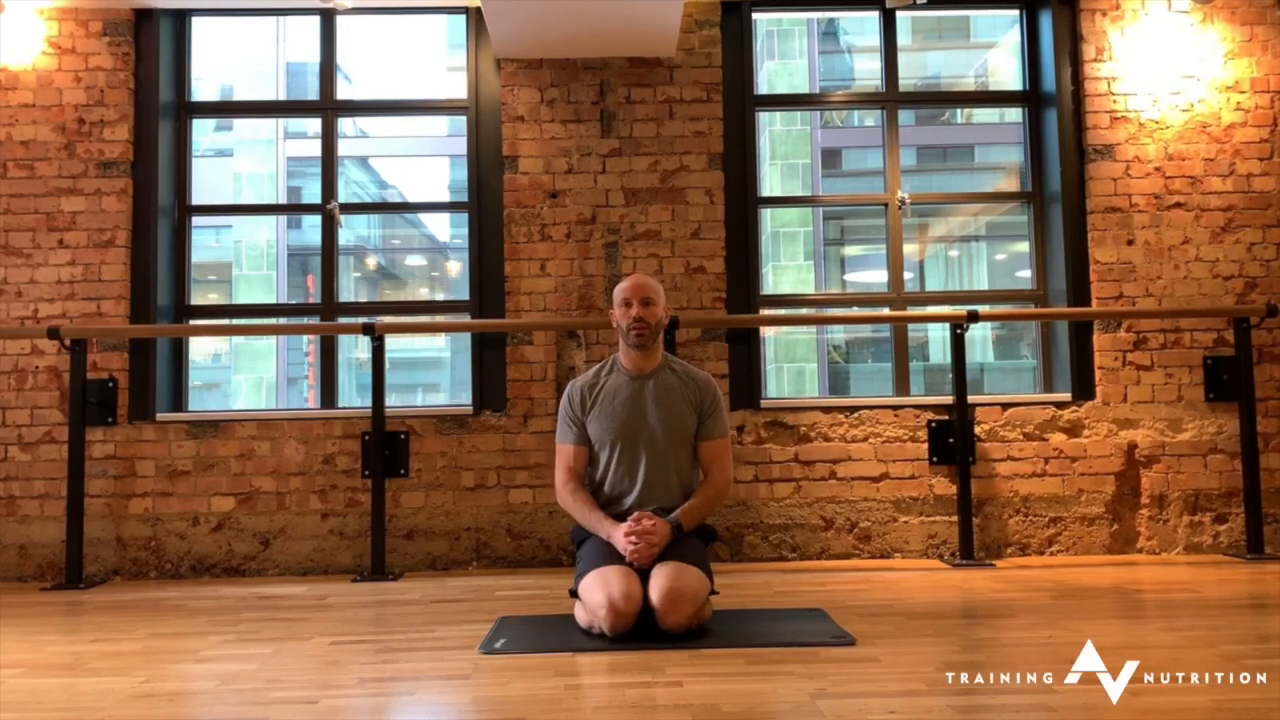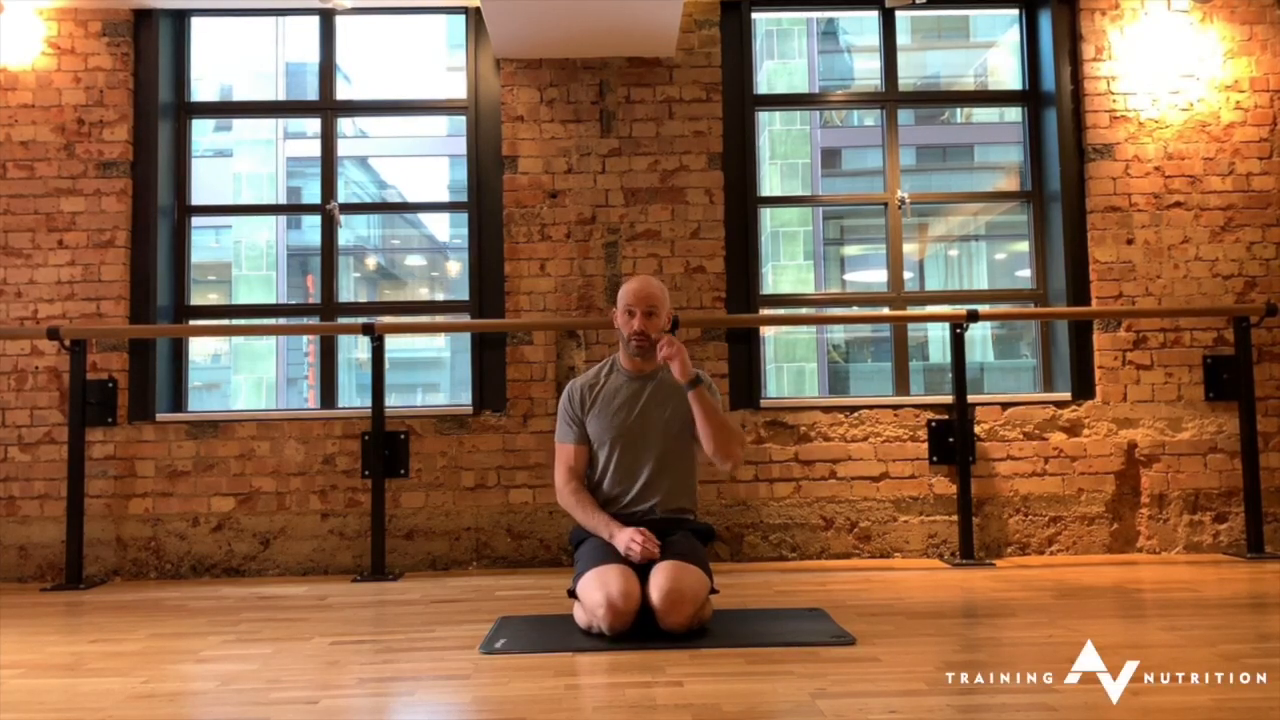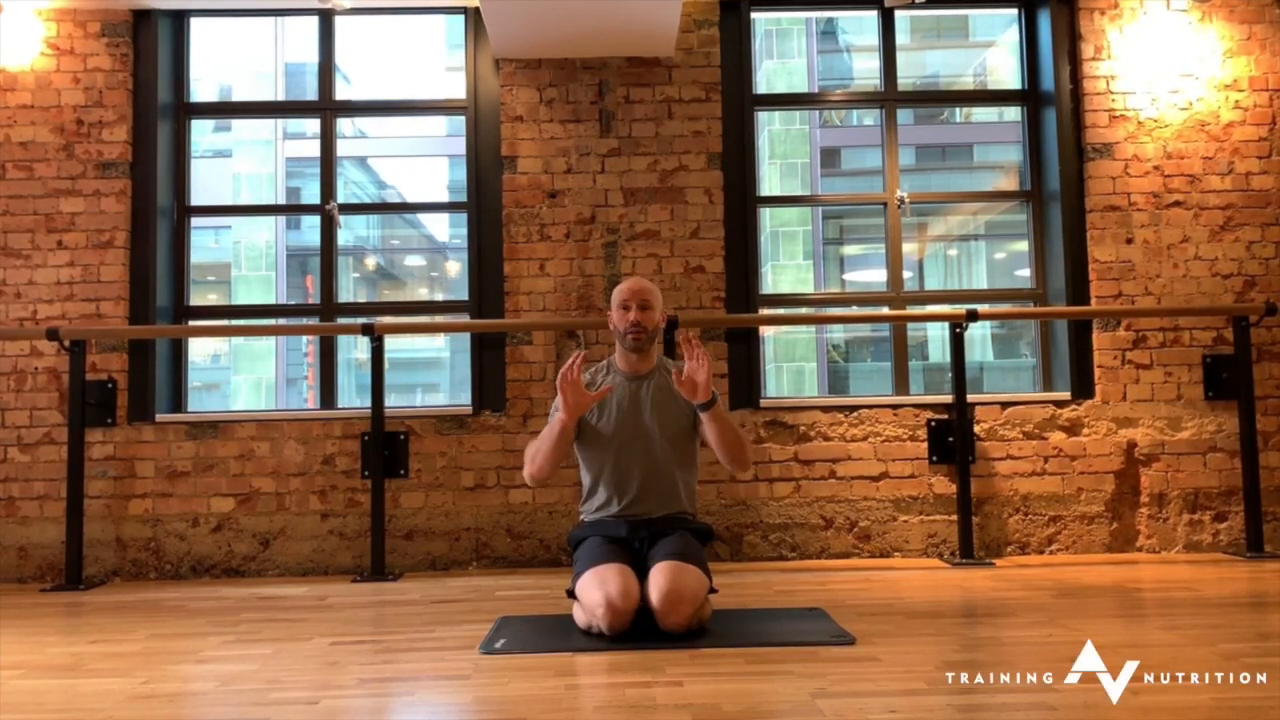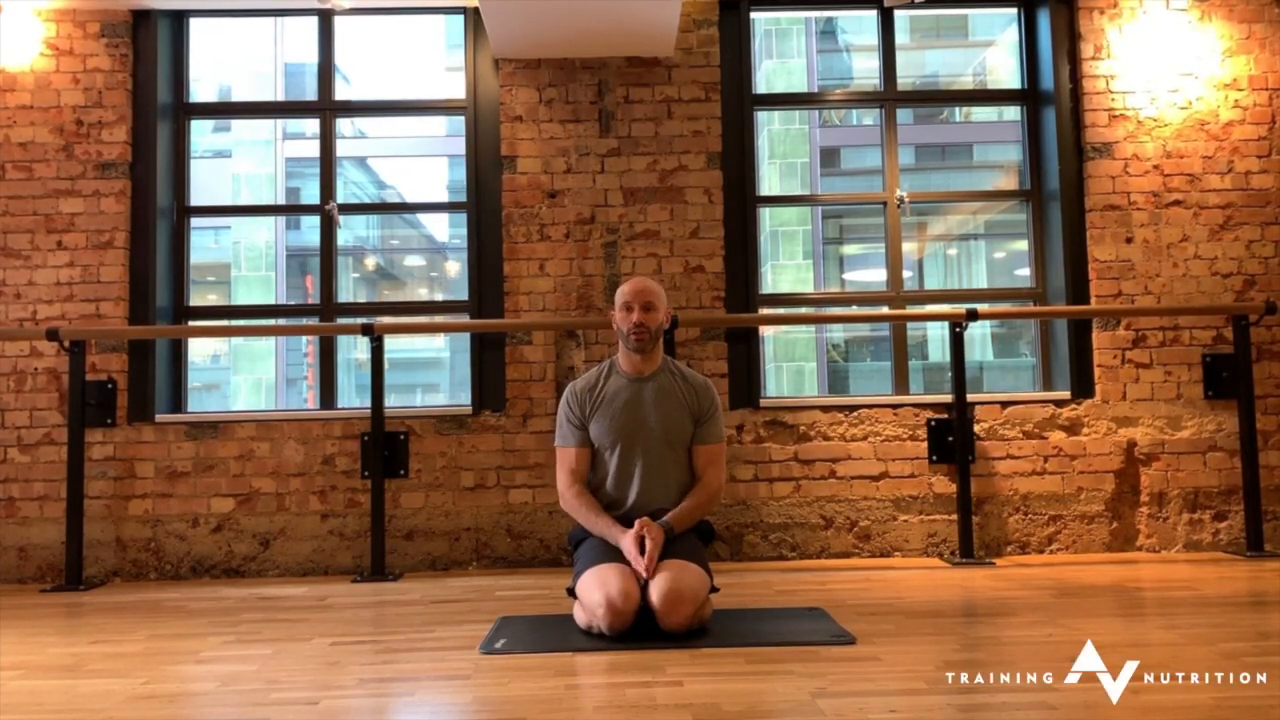
dt=1s
person 1, frame 1
left shoulder: (699, 387)
right shoulder: (581, 392)
left elbow: (719, 477)
right elbow: (567, 483)
left wrist: (670, 526)
right wrist: (613, 531)
left hip: (678, 529)
right hip: (605, 529)
left knee: (674, 609)
right knee: (614, 612)
right ankle: (589, 597)
person 1, frame 2
left shoulder: (692, 384)
right shoulder: (581, 391)
left elbow: (731, 457)
right elbow: (567, 484)
left wrist: (691, 381)
right wrist: (616, 532)
left hip: (676, 527)
right hip: (605, 530)
left knee: (676, 608)
right knee: (614, 609)
left ankle: (649, 591)
right ankle: (588, 598)
person 1, frame 3
left shoulder: (690, 384)
right shoulder: (579, 389)
left elbow: (740, 462)
right elbow: (535, 473)
left wrist: (705, 402)
right wrist: (567, 416)
left hip: (673, 527)
right hip: (604, 529)
left knee: (675, 608)
right knee: (612, 610)
left ankle: (673, 592)
right ankle: (588, 599)
person 1, frame 4
left shoulder: (699, 391)
right shoulder: (581, 393)
left elbow: (712, 482)
right elbow: (570, 489)
left wrist: (663, 528)
right wrist: (621, 536)
left hip: (676, 529)
right hip: (603, 530)
left knee: (675, 608)
right knee: (613, 609)
left ankle: (662, 589)
right ankle: (588, 597)
